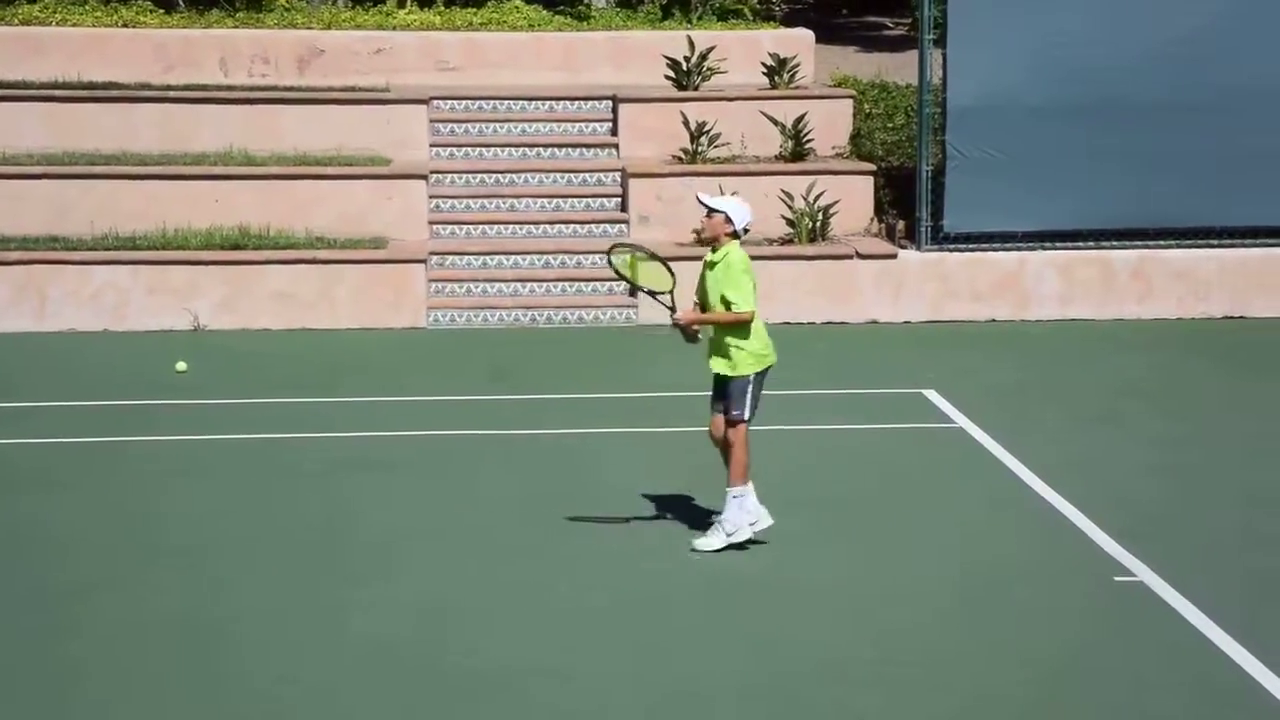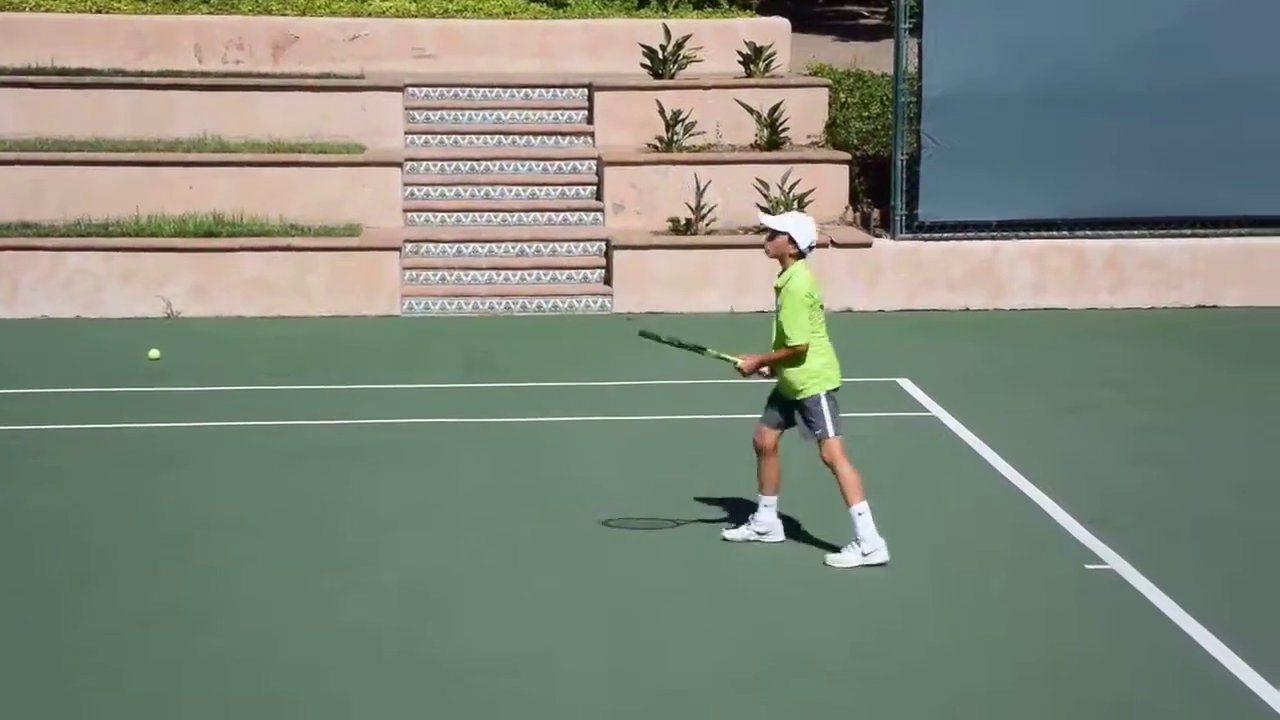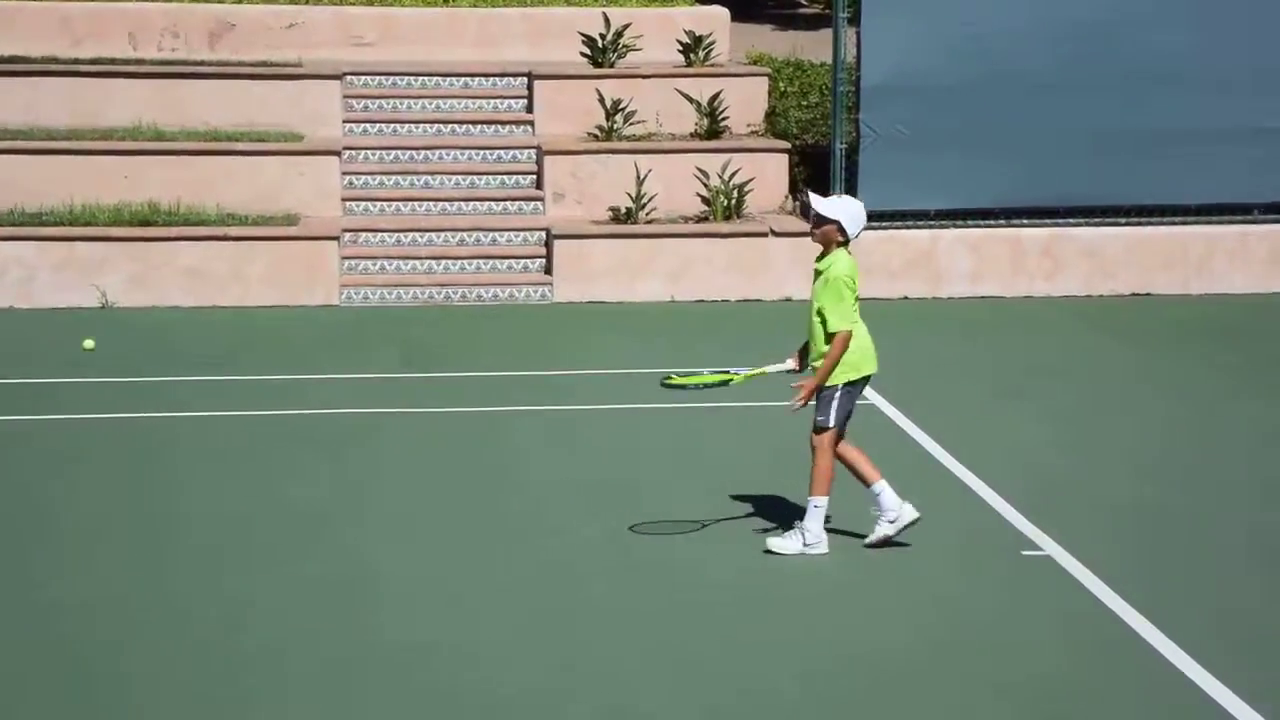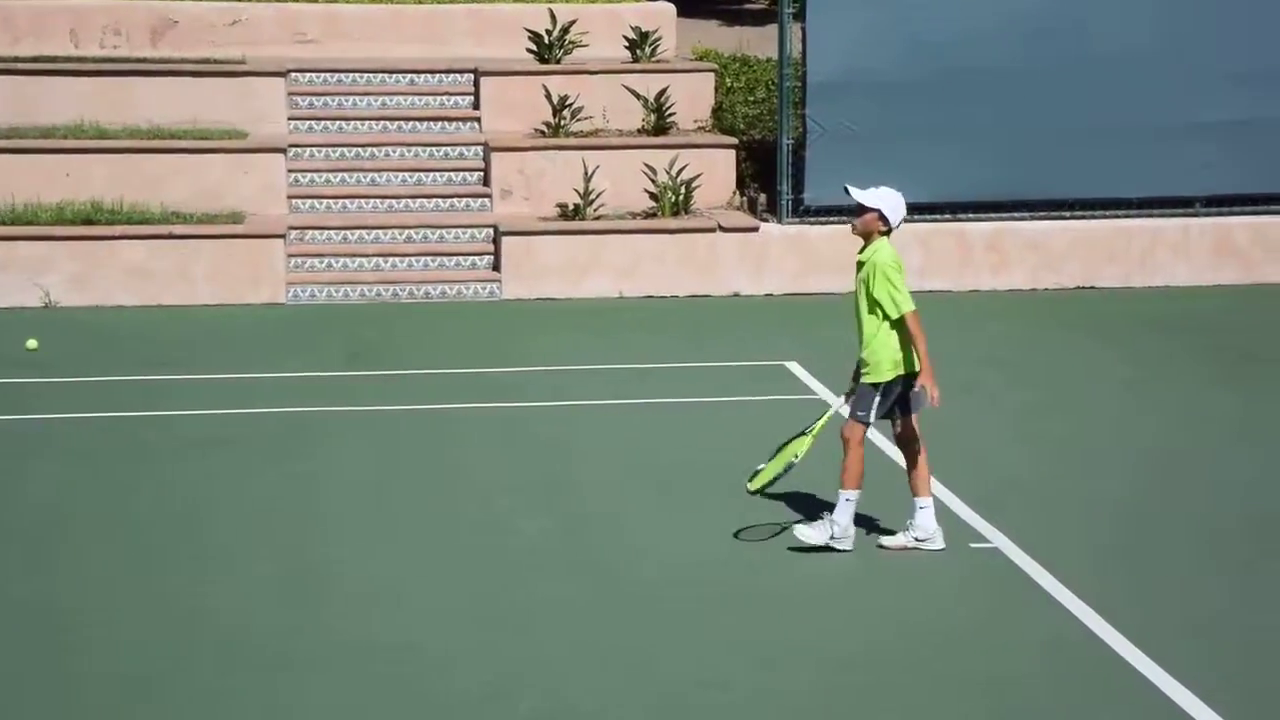
dt=0.3s
person 1, frame 1
left shoulder: (734, 261)
right shoulder: (712, 261)
left elbow: (745, 314)
right elbow: (706, 305)
left wrist: (697, 318)
right wrist: (690, 318)
left hip: (746, 359)
right hip: (726, 359)
left knee: (734, 435)
right knee: (718, 433)
left ankle: (733, 521)
right ankle: (751, 511)
person 1, frame 2
left shoulder: (797, 285)
right shoulder: (788, 279)
left elbow: (800, 345)
left wrist: (757, 361)
right wrist: (768, 361)
left hip: (815, 381)
right hip: (793, 379)
left knee: (833, 455)
right knee: (764, 441)
left ankle: (868, 543)
right ankle: (765, 523)
person 1, frame 3
left shoulder: (838, 272)
right shoulder: (829, 262)
left elbow: (843, 335)
left wrist: (815, 380)
right wrist: (806, 349)
left hip: (842, 370)
right hip: (843, 368)
left knee: (822, 443)
right knee: (834, 442)
left ankle: (810, 533)
right ankle: (892, 508)
person 1, frame 4
left shoulder: (882, 261)
right shoulder: (870, 256)
left elbow: (910, 316)
left wrist: (927, 372)
right wrist: (860, 370)
left hip: (891, 367)
right hip: (889, 365)
left knee: (853, 435)
right knee: (909, 439)
left ankle: (839, 526)
right ankle: (925, 528)
